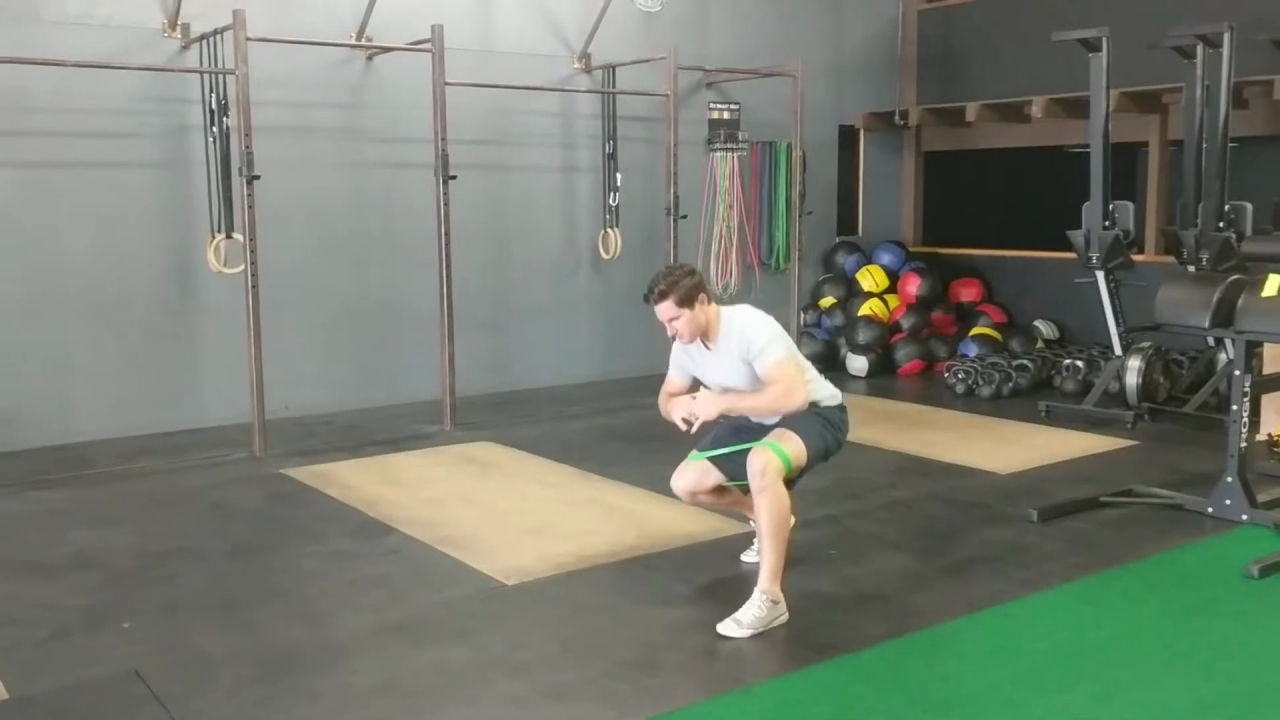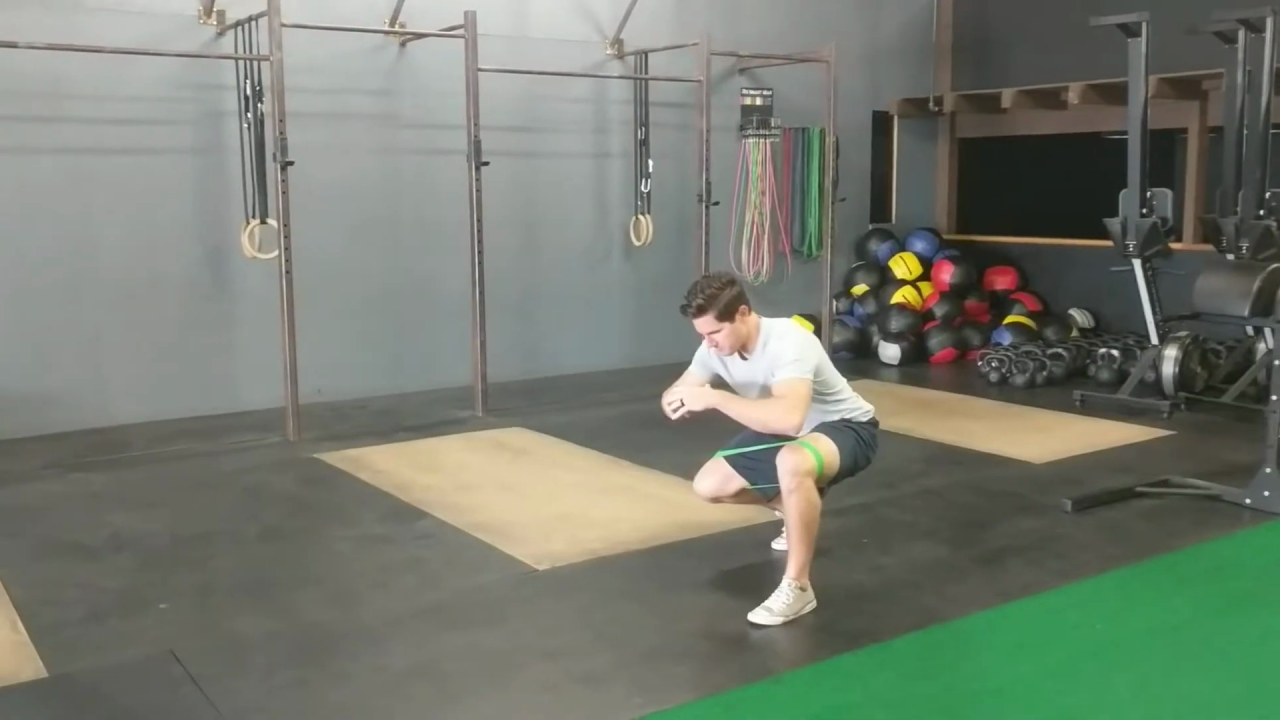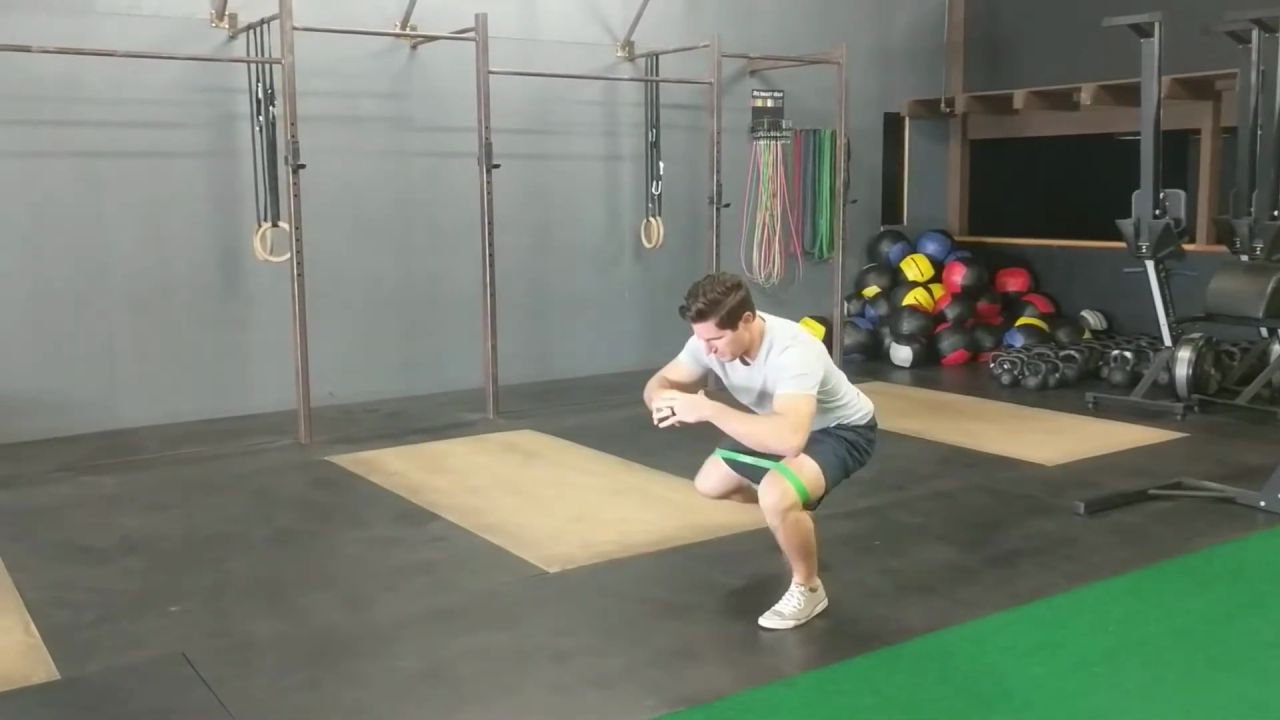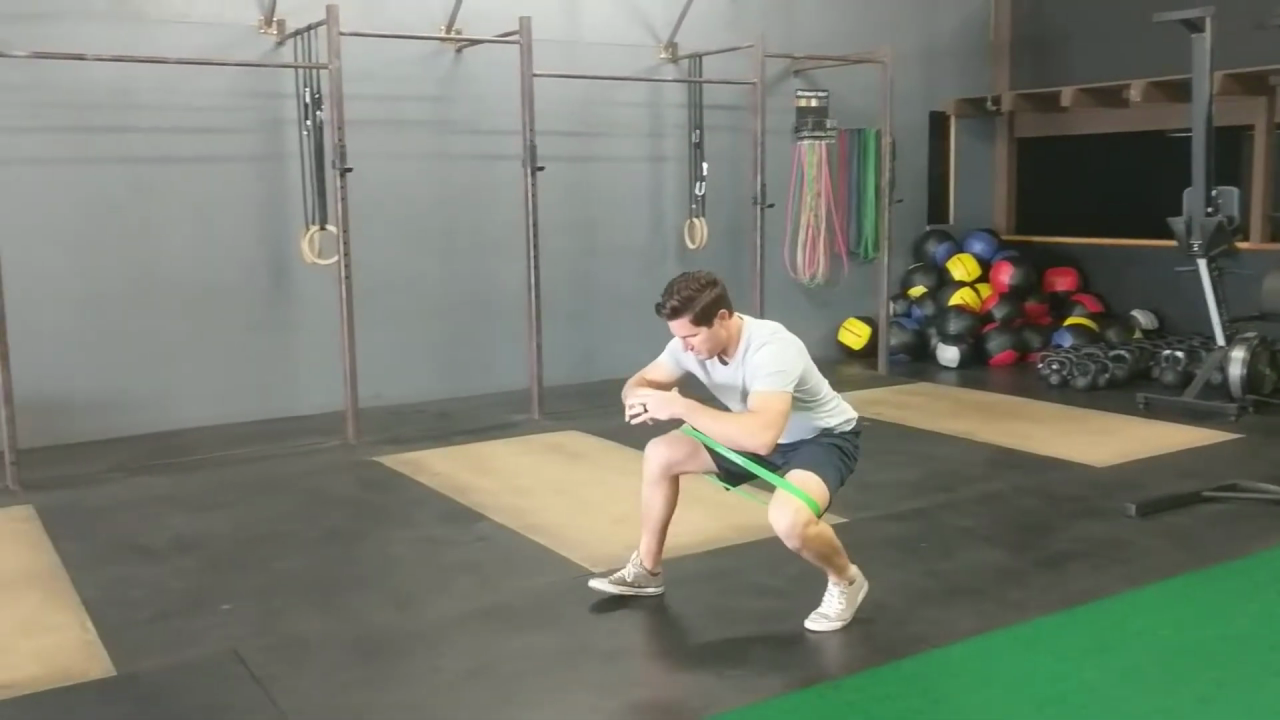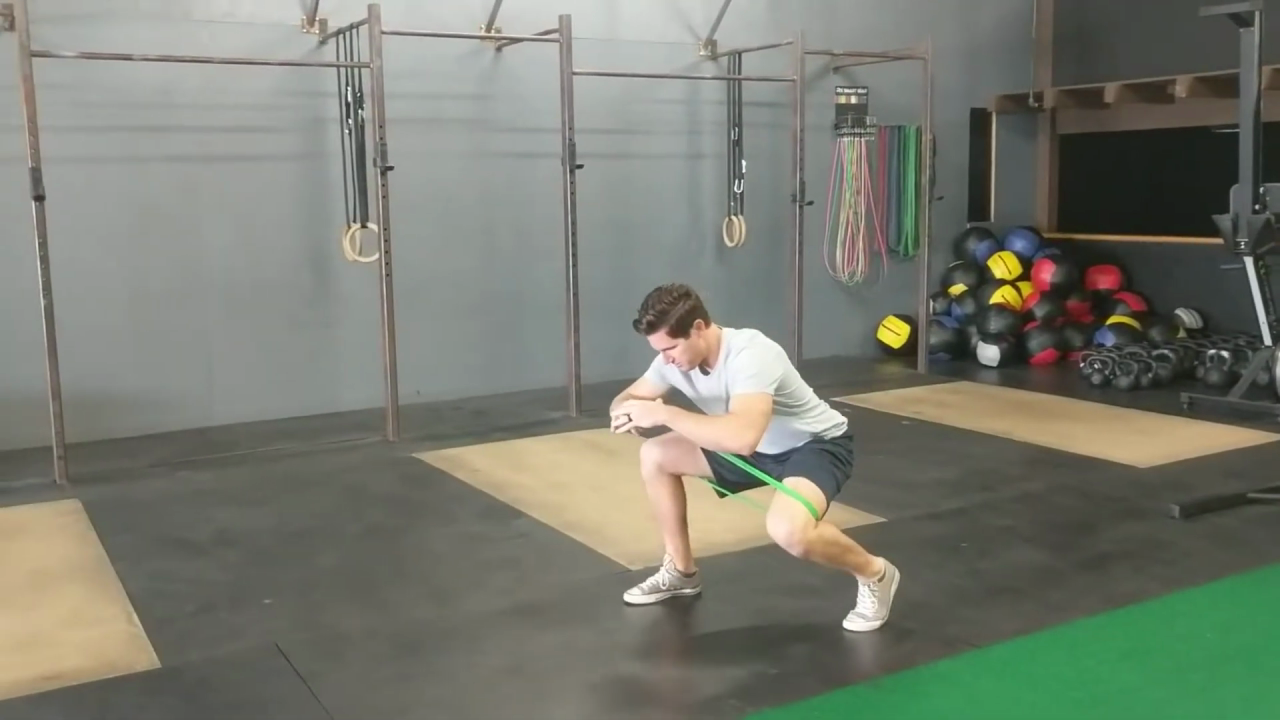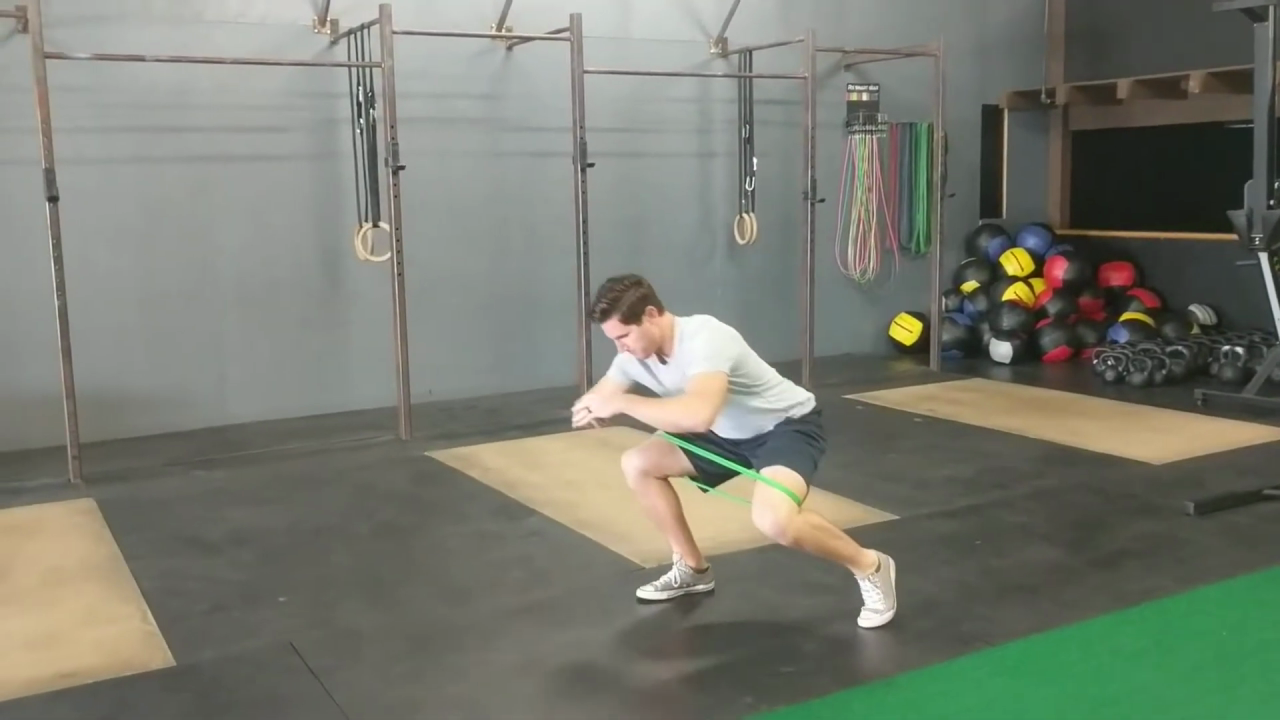
dt=0.7s
person 1, frame 1
left shoulder: (751, 328)
right shoulder: (685, 345)
left elbow: (793, 396)
right elbow: (668, 394)
left wrist: (723, 401)
right wrist: (676, 406)
left hip: (817, 413)
right hip: (760, 421)
left knee: (761, 464)
right knee: (686, 484)
left ankle: (769, 597)
right ankle: (770, 518)
person 1, frame 2
left shoulder: (788, 344)
right shoulder: (716, 347)
left elbow: (789, 418)
right elbow: (676, 392)
left wrist: (714, 398)
right wrist: (677, 402)
left hip: (847, 428)
right hip: (787, 431)
left knee: (793, 463)
right knee: (709, 486)
left ankle: (797, 587)
right ankle: (800, 508)
person 1, frame 3
left shoulder: (792, 352)
right shoulder: (713, 336)
left elbow: (789, 439)
right elbow: (660, 382)
left wrist: (708, 410)
right wrist: (663, 398)
left hip: (843, 429)
right hip: (780, 420)
left knee: (776, 496)
right knee: (711, 483)
left ankle: (808, 589)
right ankle: (797, 509)
person 1, frame 4
left shoulder: (771, 350)
right shoulder: (695, 338)
left elbow: (761, 437)
right elbow: (643, 380)
left wrist: (681, 407)
right wrist: (640, 397)
left hip: (825, 437)
right hip: (761, 431)
left knee: (788, 519)
right knee: (660, 454)
left ankle: (845, 582)
right ankle: (646, 568)
person 1, frame 5
left shoulder: (750, 356)
right shoulder: (677, 356)
left elbow: (742, 437)
right elbow: (628, 398)
left wrist: (664, 413)
right wrist: (627, 412)
left hip: (817, 444)
right hip: (760, 448)
left knee: (787, 529)
right knee: (655, 455)
left ankle: (875, 575)
right ankle: (680, 570)
person 1, frame 6
left shoulder: (705, 340)
right shoulder: (636, 353)
left elbow: (698, 416)
right elbow: (597, 398)
left wrist: (622, 403)
right wrist: (591, 410)
left hip: (789, 425)
right hip: (730, 433)
left knee: (773, 519)
right knee: (637, 464)
left ankle: (870, 567)
right ankle: (691, 567)
